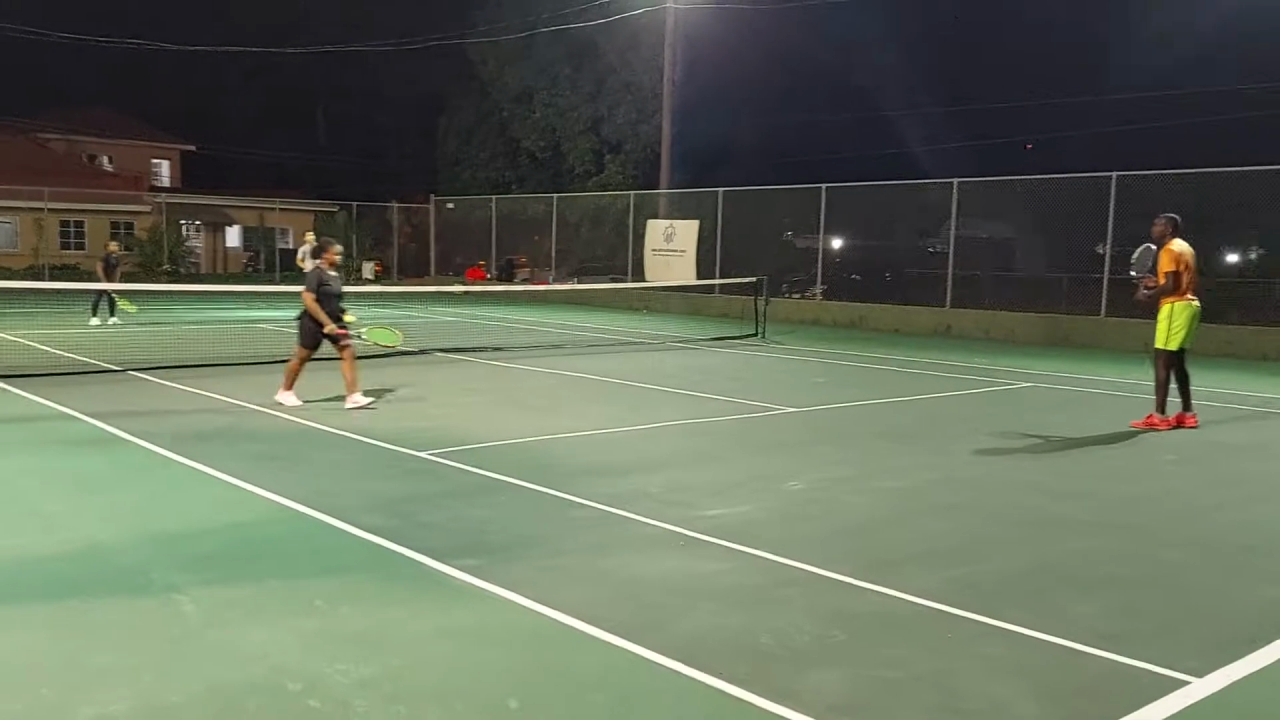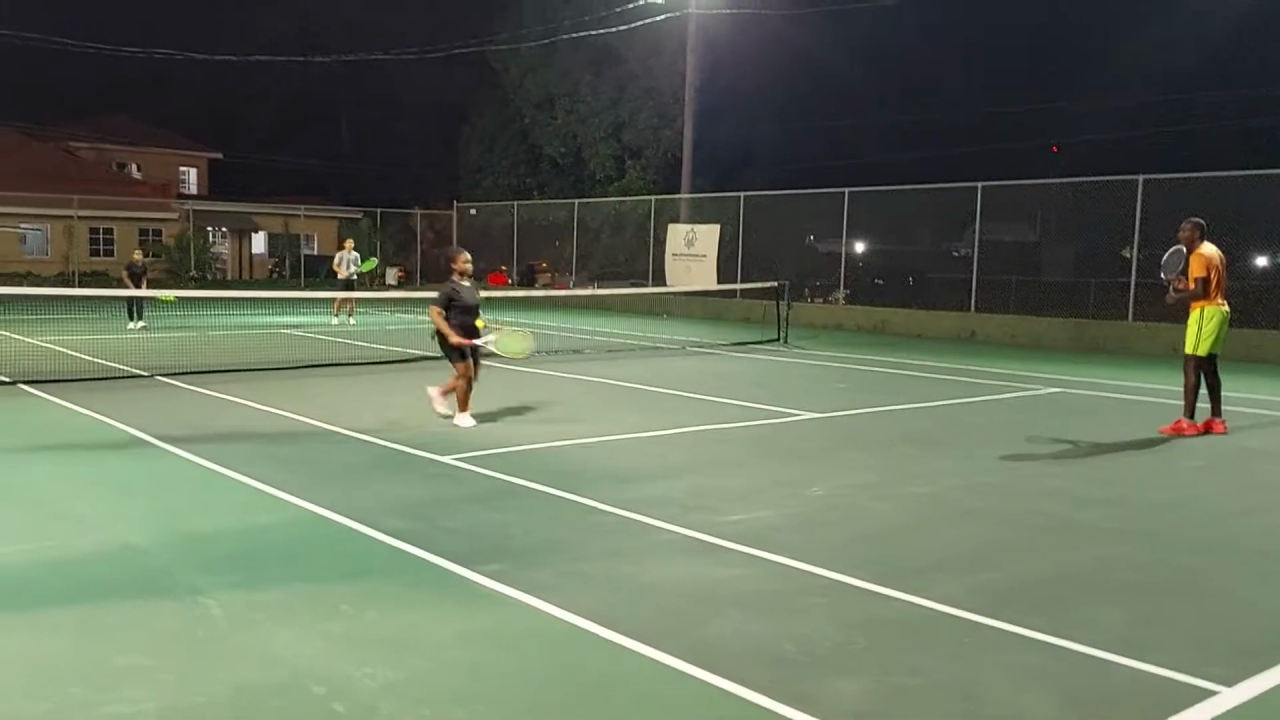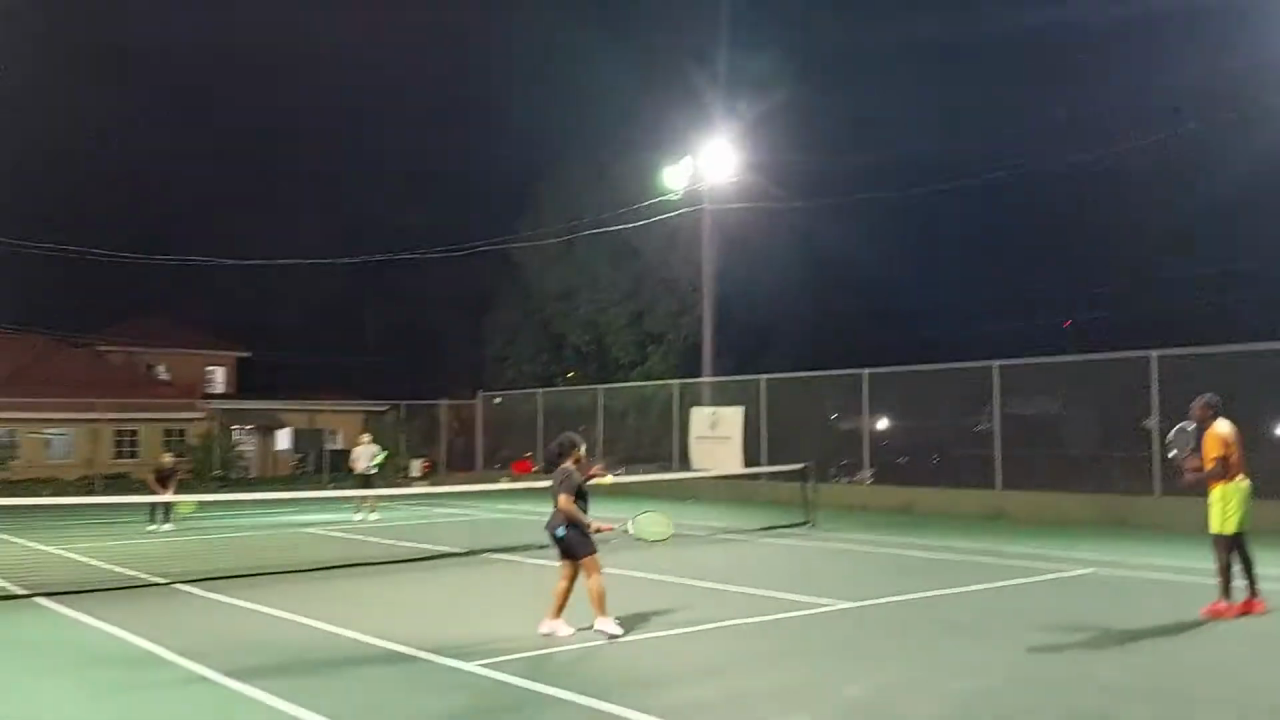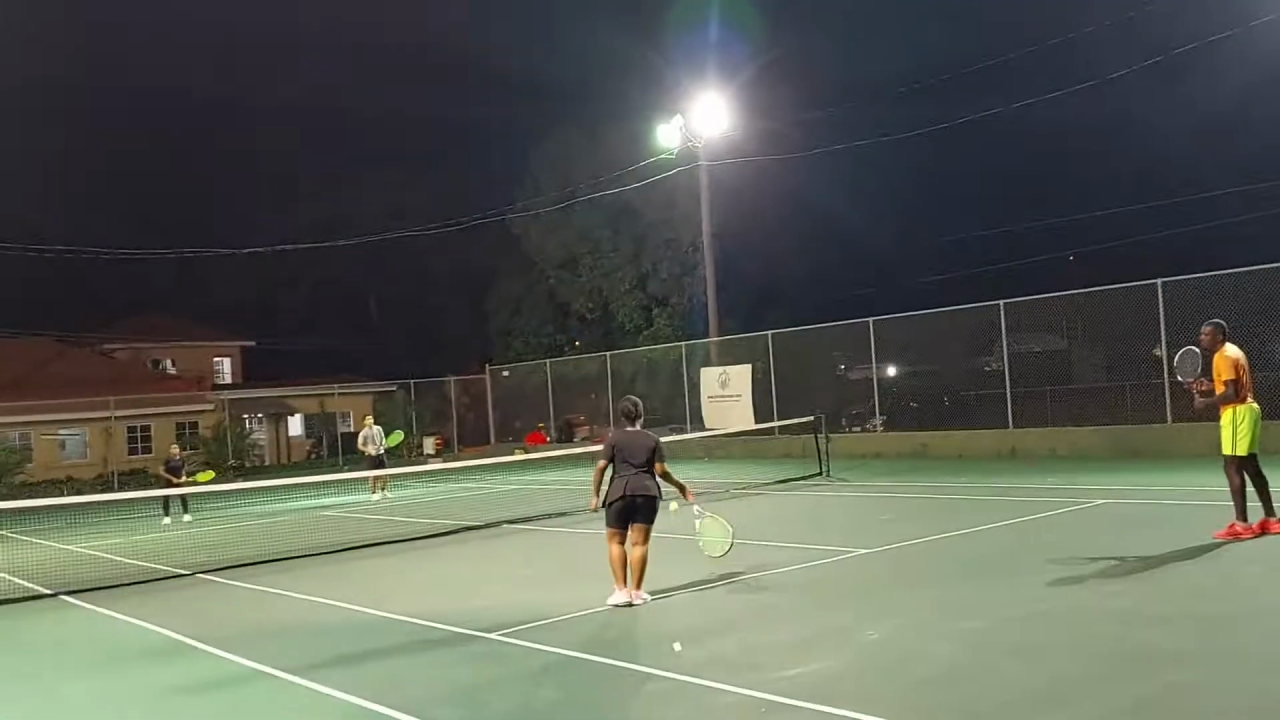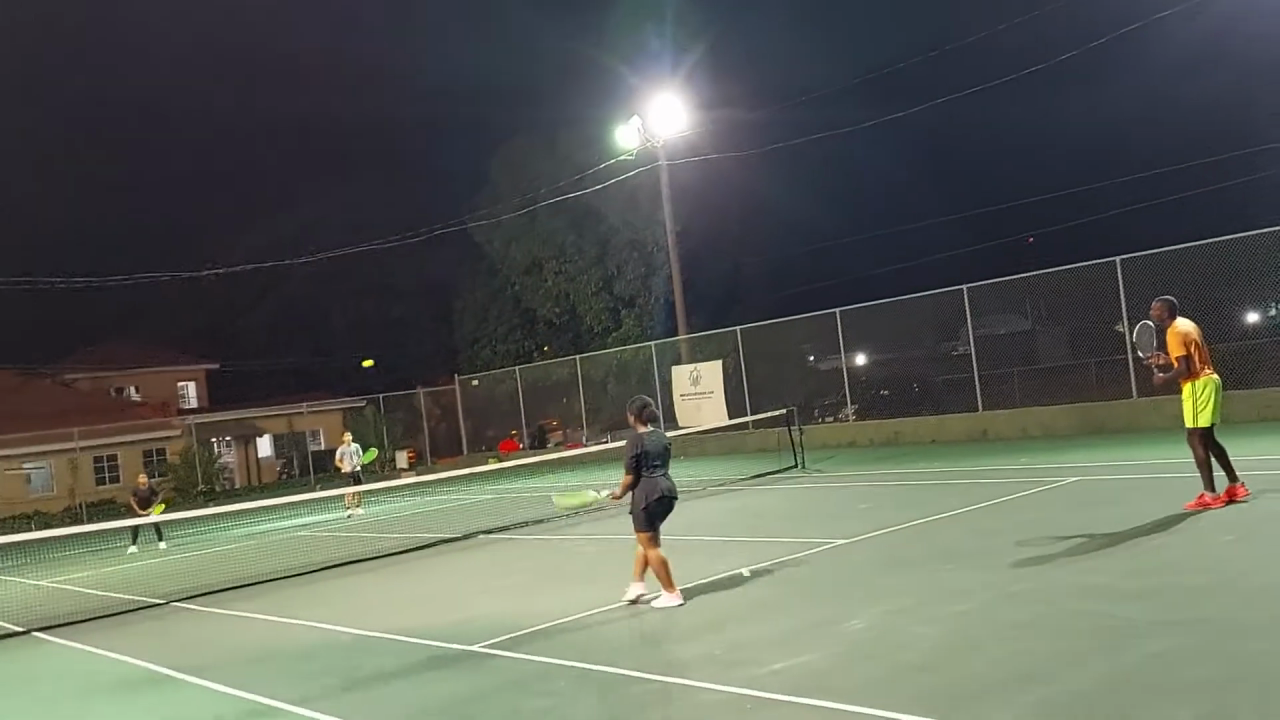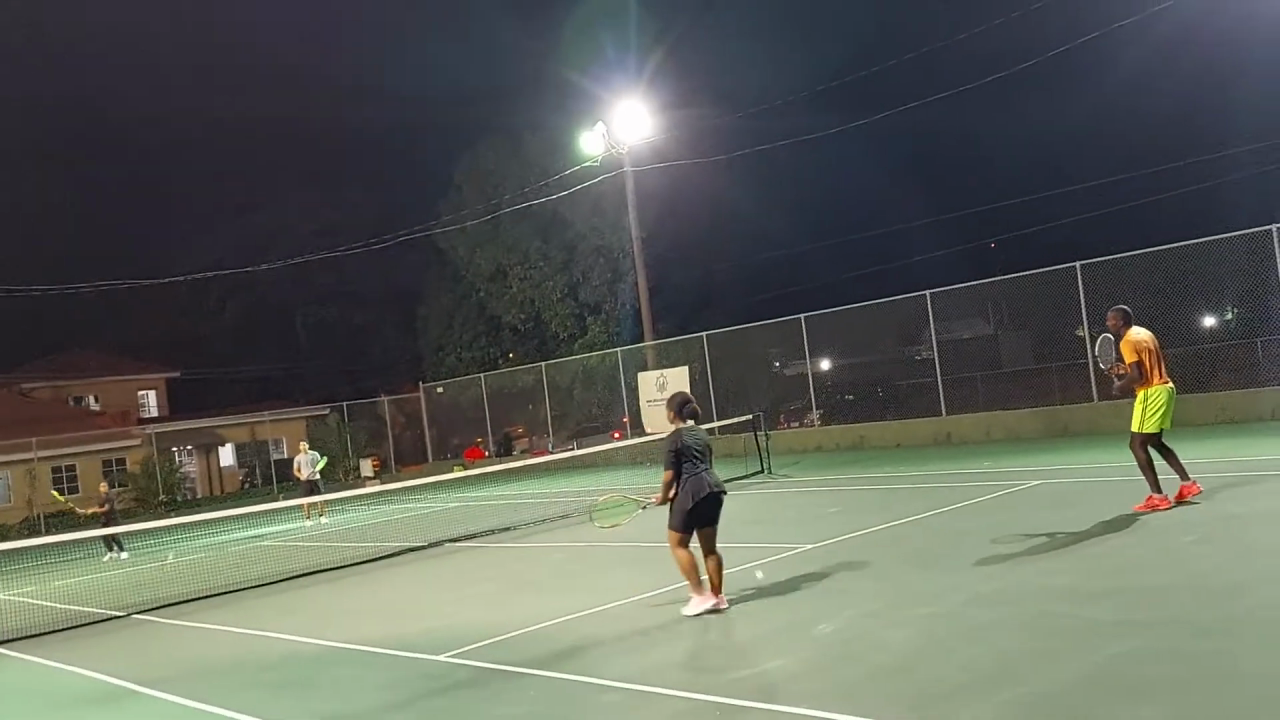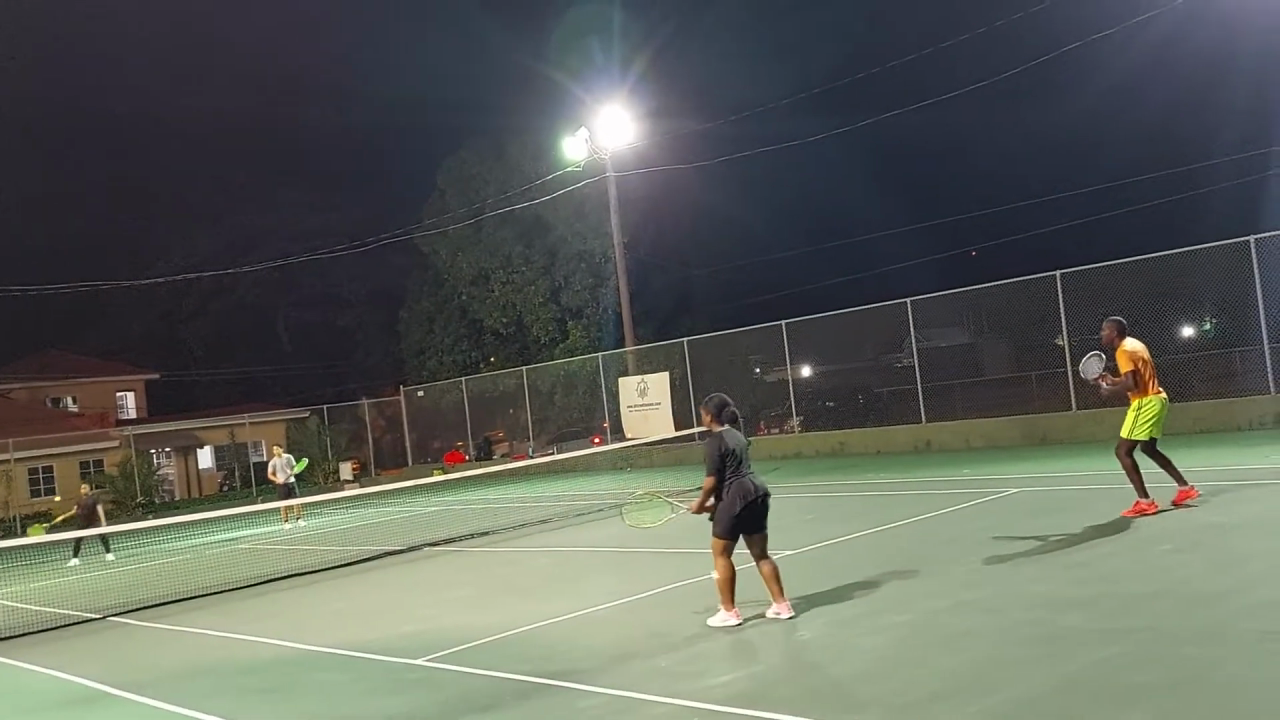
dt=0.7s
person 1, frame 1
left shoulder: (1169, 250)
right shoulder: (1185, 248)
left elbow: (1171, 286)
left wrist: (1148, 295)
right wrist: (1157, 283)
left hip: (1175, 308)
right hip: (1188, 305)
left knee: (1162, 360)
right knee: (1177, 361)
left ankle: (1160, 416)
right ankle: (1187, 414)
person 1, frame 2
left shoulder: (1199, 255)
right shoulder: (1215, 252)
left elbow: (1200, 291)
left wrist: (1177, 297)
right wrist: (1187, 286)
left hip: (1205, 312)
right hip: (1219, 310)
left knee: (1191, 365)
right knee: (1209, 365)
left ankle: (1188, 421)
right ankle: (1216, 420)
person 1, frame 3
left shoulder: (1214, 433)
right shoulder: (1225, 427)
left elbow: (1221, 470)
left wrist: (1195, 478)
right wrist: (1201, 465)
left hip: (1227, 490)
right hip: (1236, 487)
left knee: (1222, 544)
right knee: (1237, 543)
left ankle: (1225, 602)
right ankle: (1254, 598)
person 1, frame 4
left shoulder: (1223, 356)
right shoulder: (1232, 351)
left elbow: (1232, 393)
left wrist: (1206, 402)
right wrist: (1211, 387)
left hip: (1237, 413)
right hip: (1247, 409)
left knee: (1232, 467)
right knee: (1251, 466)
left ankle: (1242, 524)
person 1, frame 5
left shoulder: (1174, 332)
right shoulder: (1187, 324)
left elbow: (1185, 369)
left wrist: (1163, 378)
right wrist: (1167, 360)
left hip: (1198, 386)
right hip: (1209, 381)
left knee: (1196, 440)
right knee: (1207, 438)
left ankle: (1211, 495)
right ankle: (1235, 485)
person 1, frame 6
left shoulder: (1127, 342)
right shoulder: (1144, 333)
left elbow: (1137, 376)
left wrist: (1120, 387)
right wrist: (1126, 370)
left hip: (1151, 394)
right hip: (1164, 389)
left knee: (1137, 445)
right knee: (1155, 441)
left ankle: (1158, 497)
right ankle: (1188, 484)
person 1, frame 7
left shoulder: (1123, 351)
right shoulder: (1134, 344)
left elbow: (1131, 384)
left wrist: (1111, 391)
right wrist: (1114, 381)
left hip: (1145, 403)
right hip: (1155, 400)
left knee: (1122, 451)
right knee: (1149, 449)
left ankle: (1145, 501)
right ankle: (1186, 488)
person 2, frame 1
left shoulder: (335, 275)
right shoulder: (316, 275)
right elbow: (308, 301)
left wrist: (342, 311)
right wrist: (326, 323)
left hip: (336, 322)
right hip: (313, 322)
left knee: (349, 353)
right knee: (301, 358)
left ankle: (354, 397)
right ankle: (285, 392)
person 2, frame 2
left shoulder: (472, 285)
right shoulder: (449, 288)
right elbow: (435, 314)
left wrist: (479, 320)
right wrist: (451, 335)
left hip: (470, 336)
right hip: (454, 338)
left knee: (471, 376)
right knee: (466, 375)
left ankle: (439, 393)
right ankle: (462, 414)
person 2, frame 3
left shoulder: (561, 472)
right shoulder: (571, 475)
right elbow: (564, 504)
left wrist: (588, 476)
right wrist: (588, 524)
left hip: (561, 529)
right hip: (571, 528)
left knee: (568, 576)
right knee: (594, 572)
left ankle: (552, 622)
right ankle: (602, 620)
person 2, frame 4
left shoulder: (615, 438)
right shoulder: (652, 439)
left elbow: (600, 467)
right elbow: (661, 471)
left wrist: (595, 494)
right wrist: (681, 487)
left hip: (620, 493)
right hip: (647, 493)
left knee: (615, 542)
right knee: (640, 543)
left ankle: (621, 591)
right ankle: (636, 591)
person 2, frame 5
left shoulder: (634, 442)
right shoulder: (662, 436)
left elbow: (631, 478)
left wrist: (620, 492)
right wrist: (629, 488)
left hip: (647, 495)
right hip: (667, 492)
left knee: (650, 546)
right knee: (646, 541)
left ankle: (671, 593)
right ankle: (637, 583)
person 2, frame 6
left shoulder: (674, 438)
right shoulder: (701, 433)
left elbow: (670, 475)
left wrist: (664, 496)
left hip: (691, 494)
right hip: (712, 490)
left knee: (678, 546)
right knee: (709, 548)
left ankle: (700, 596)
right ankle: (717, 597)
person 2, frame 7
left shoulder: (714, 441)
right shoulder: (736, 435)
left elbow: (712, 481)
left wrist: (700, 504)
right wrist: (715, 503)
left hip: (736, 500)
right hip: (756, 495)
left knee: (721, 555)
right knee: (760, 553)
left ankle: (729, 612)
right ankle: (781, 605)
